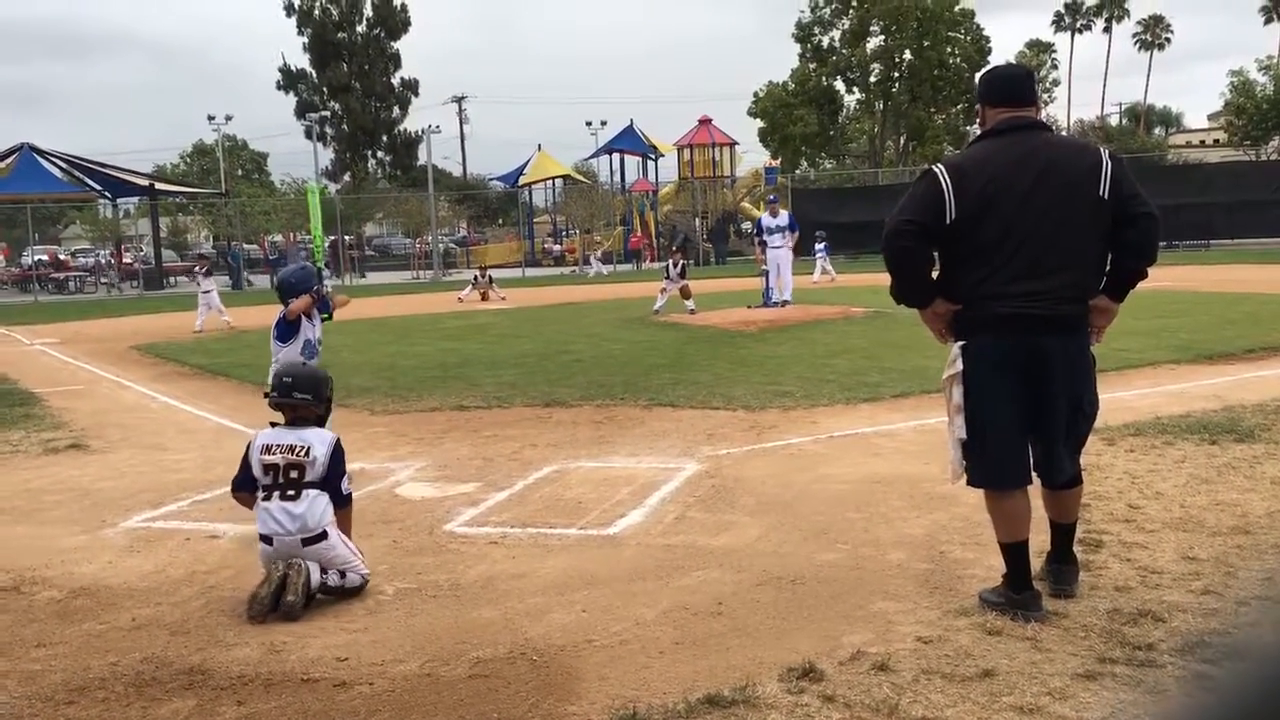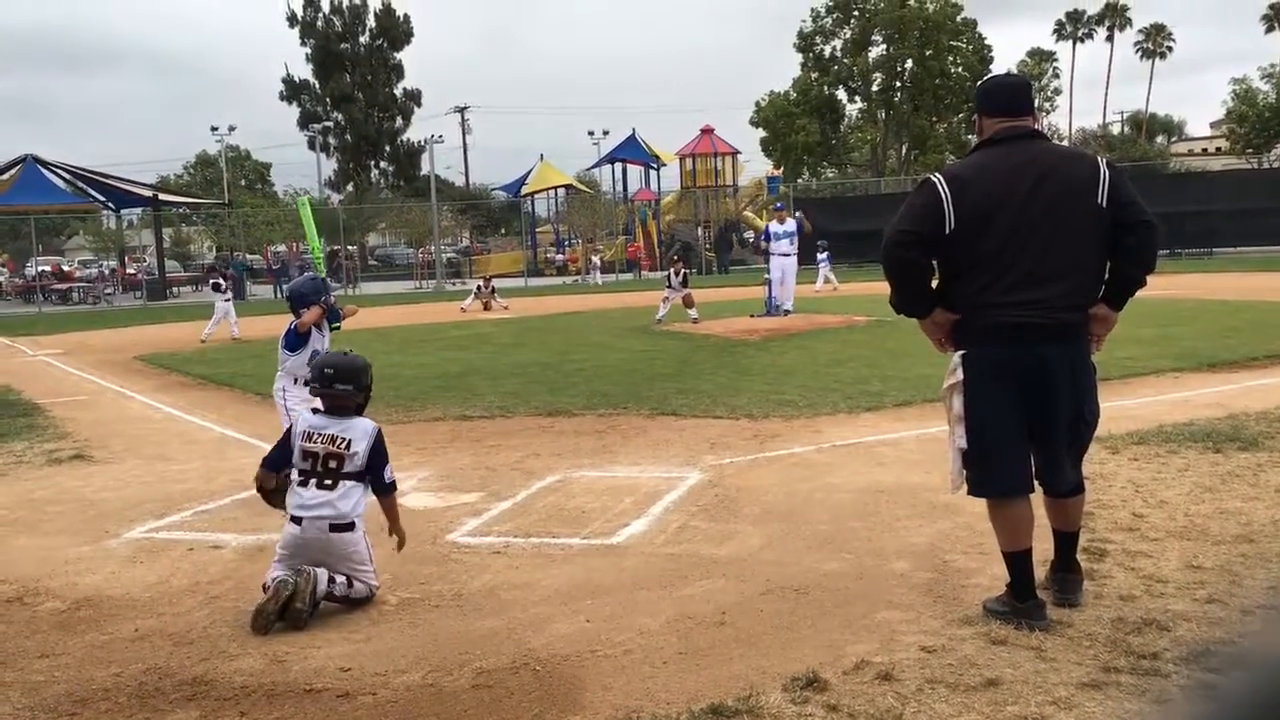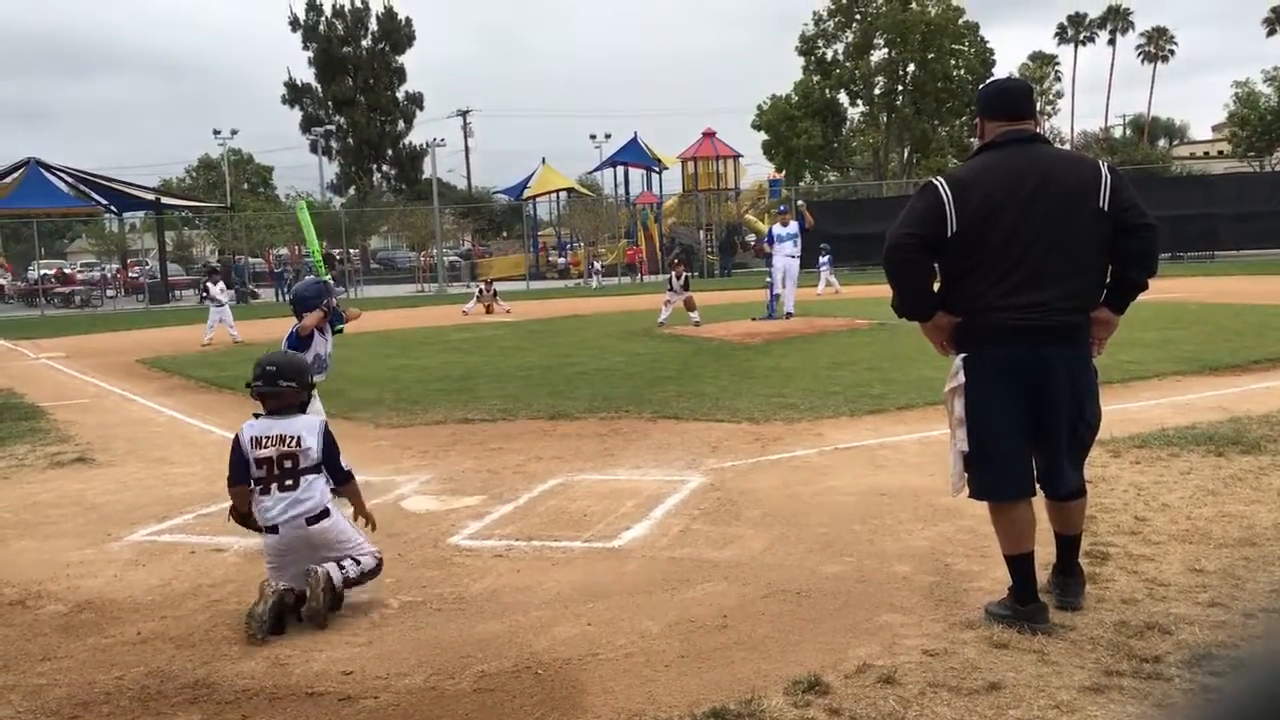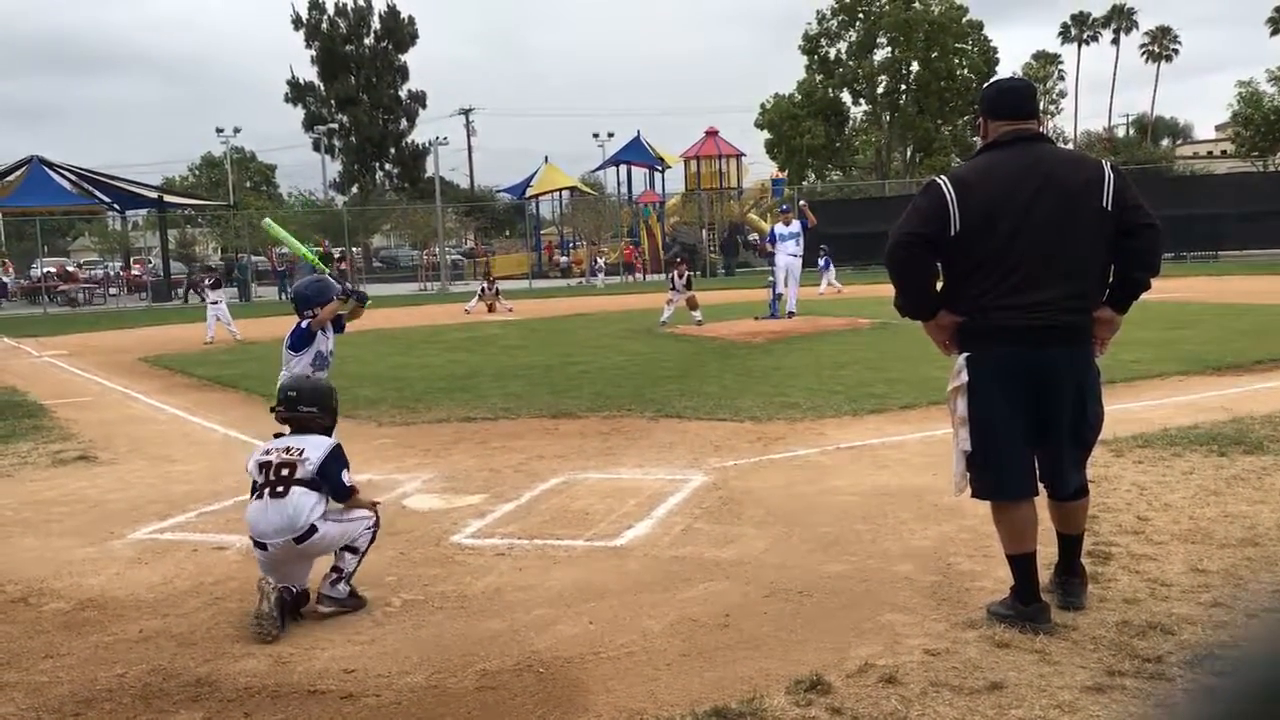
dt=0.5s
person 1, frame 1
left shoulder: (955, 173)
right shoulder: (1094, 162)
left elbow: (901, 238)
right elbow: (1142, 225)
left wrist: (926, 300)
right wrist: (1112, 293)
left hip: (988, 340)
right hip: (1067, 334)
left knee: (1001, 467)
right knee: (1061, 458)
left ankle: (1019, 588)
right ankle: (1062, 564)
person 1, frame 2
left shoulder: (953, 183)
right shoulder: (1091, 171)
left elbow: (899, 248)
right elbow: (1141, 233)
left wrist: (926, 310)
right wrist: (1110, 301)
left hip: (988, 350)
right hip: (1066, 343)
left knee: (1003, 476)
right knee: (1064, 467)
left ankle: (1023, 597)
right ankle: (1067, 573)
person 1, frame 3
left shoulder: (954, 187)
right shoulder: (1093, 175)
left elbow: (902, 251)
right elbow: (1142, 236)
left wrist: (927, 313)
right wrist: (1113, 305)
left hip: (990, 352)
right hip: (1068, 346)
left knee: (1005, 480)
right knee: (1065, 470)
left ankle: (1025, 600)
right ankle: (1068, 576)
person 1, frame 4
left shoulder: (957, 185)
right shoulder: (1097, 175)
left elbow: (904, 249)
right elbow: (1145, 236)
left wrist: (930, 312)
right wrist: (1115, 304)
left hip: (993, 352)
right hip: (1071, 346)
left knee: (1008, 479)
right knee: (1068, 470)
left ankle: (1027, 599)
right ankle: (1070, 576)
person 2, frame 1
left shoulder: (260, 440)
right shoulder: (327, 441)
left elbow: (240, 492)
right elbow: (342, 500)
right wrist: (346, 540)
left hip: (270, 542)
right hip: (315, 538)
left knee: (277, 567)
right knee: (357, 577)
left ankle: (277, 580)
right ankle: (310, 576)
person 2, frame 2
left shoulder: (300, 425)
right shoulder: (368, 431)
left elbow: (266, 473)
right elbow: (384, 488)
left wrist: (272, 486)
right wrist: (395, 524)
left hip: (298, 526)
right hip: (342, 530)
left knee: (278, 576)
right knee: (365, 589)
left ankle: (282, 588)
right ankle: (318, 583)
person 2, frame 3
left shoulder: (246, 433)
right shoulder: (315, 426)
left elbow: (236, 488)
right elbow: (343, 479)
left wrist: (247, 512)
right wrist: (360, 506)
left hip: (275, 531)
right hip: (318, 522)
left knee: (289, 587)
right knee: (369, 561)
left ankle: (279, 596)
right ankle: (328, 577)
person 2, frame 4
left shoulder: (264, 450)
right shoulder: (326, 447)
right elbow: (345, 496)
right wrist: (364, 502)
left hip: (263, 543)
right hip: (304, 532)
left knee: (294, 592)
right knee: (366, 518)
left ankle: (281, 595)
right ankle: (334, 593)
